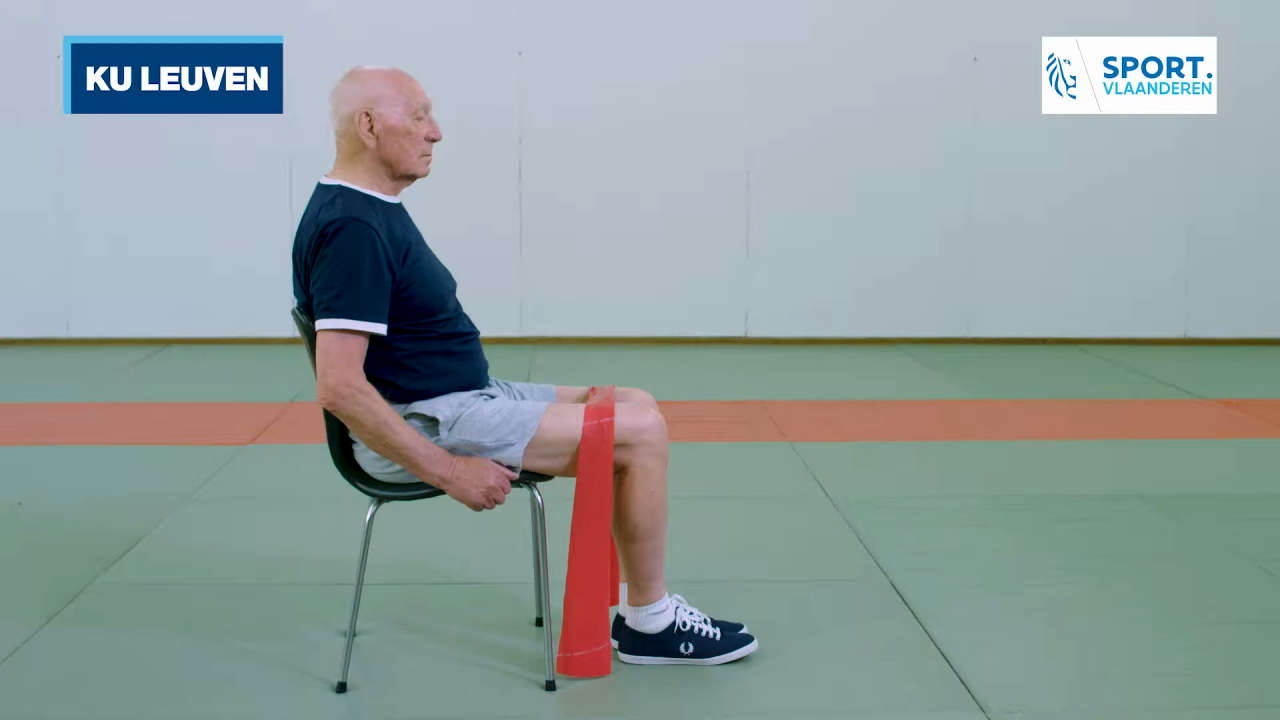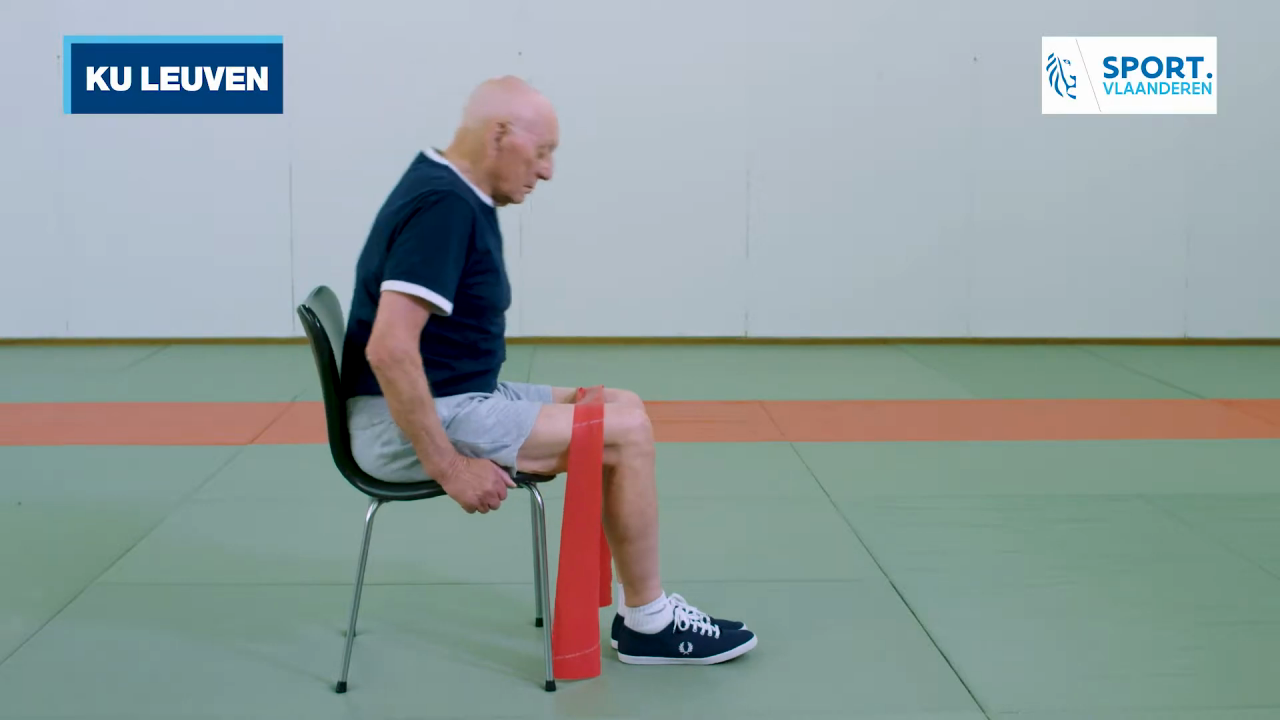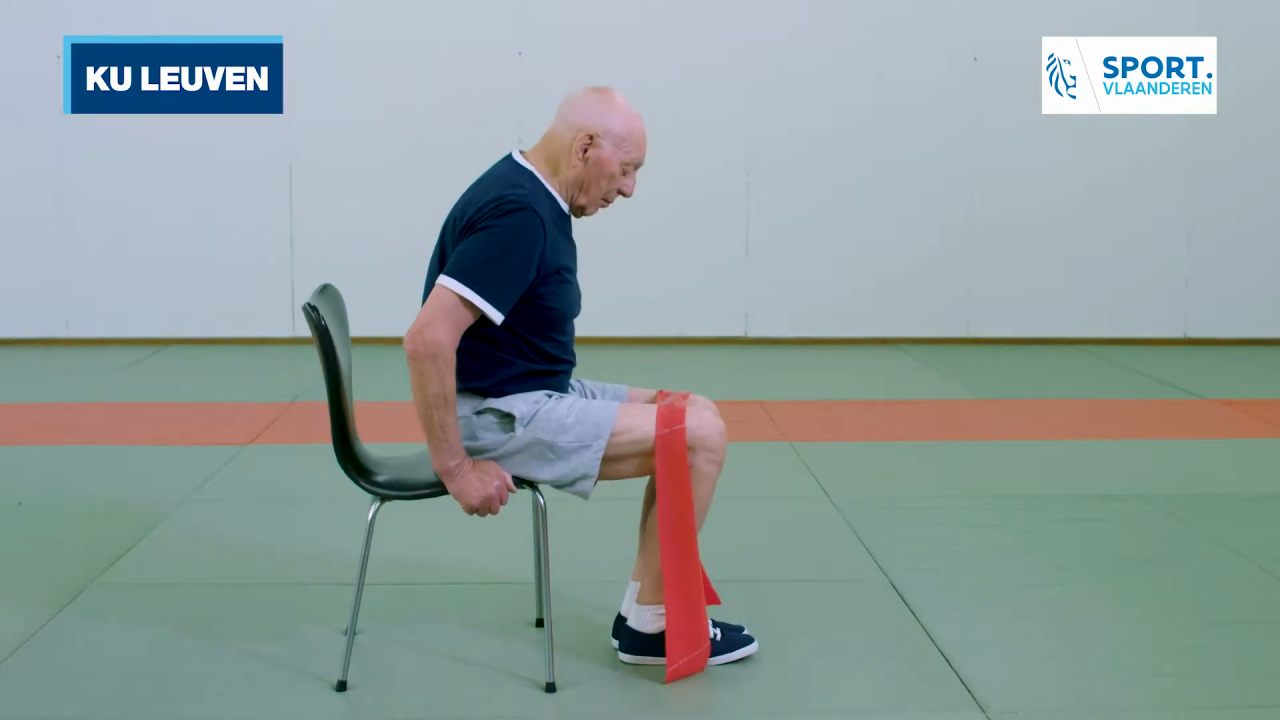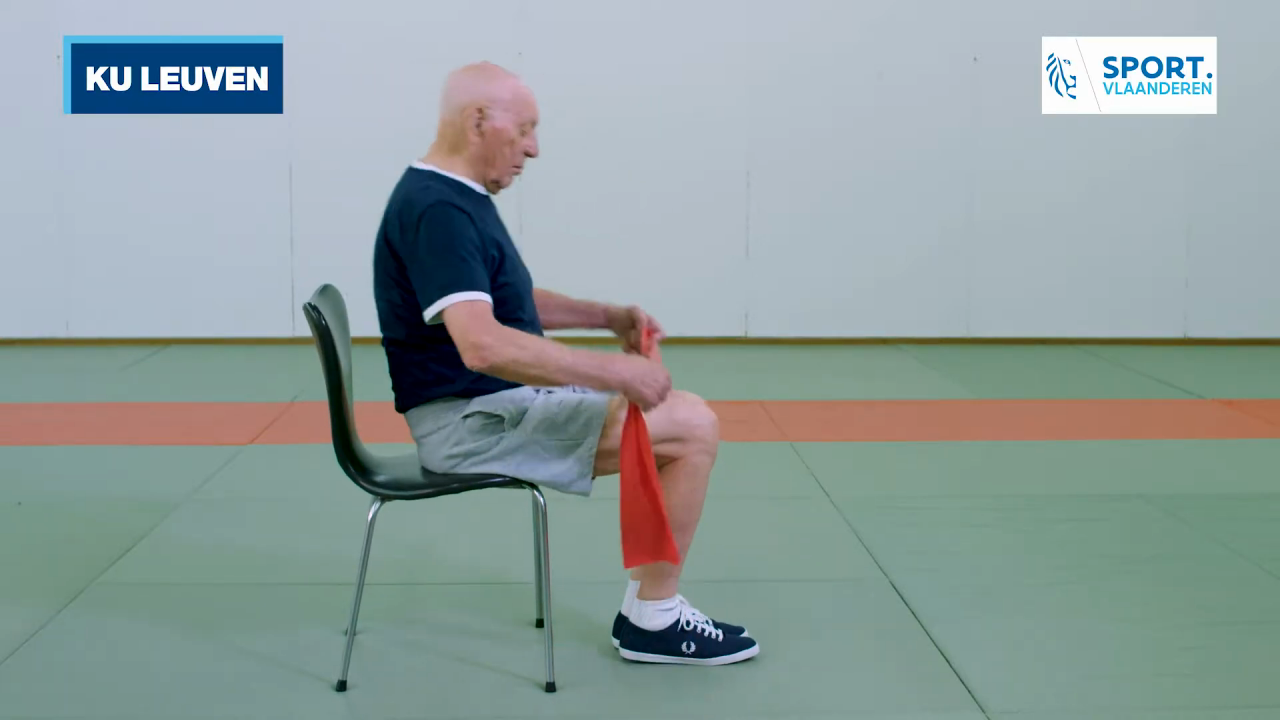
dt=1s
person 1, frame 1
left shoulder: (372, 208)
right shoulder: (350, 227)
right elbow: (339, 387)
right wrist: (447, 472)
left hip: (466, 399)
right hip: (428, 426)
left knee: (635, 407)
right knee: (641, 433)
left ankle: (642, 607)
right ankle: (651, 623)
person 1, frame 2
left shoulder: (455, 193)
right shoulder: (445, 206)
right elbow: (390, 348)
right wrist: (447, 466)
left hip: (458, 399)
right hip: (412, 424)
left knee: (624, 408)
right knee: (625, 434)
left ankle: (644, 608)
right ankle: (650, 624)
person 1, frame 3
left shoulder: (533, 197)
right shoulder: (519, 213)
right elbow: (428, 340)
right wrist: (455, 467)
left hip: (535, 395)
right hip: (496, 418)
left knee: (699, 416)
right knee: (701, 437)
left ankle: (647, 608)
right ankle: (651, 623)
person 1, frame 4
left shoulder: (455, 195)
right shoulder: (437, 210)
left elbow: (509, 298)
right elbow: (483, 345)
left wrist: (609, 315)
right wrist: (616, 373)
left hip: (503, 400)
right hip: (471, 421)
left knee: (686, 415)
right knee: (693, 429)
left ankle: (648, 608)
right ankle: (652, 618)
